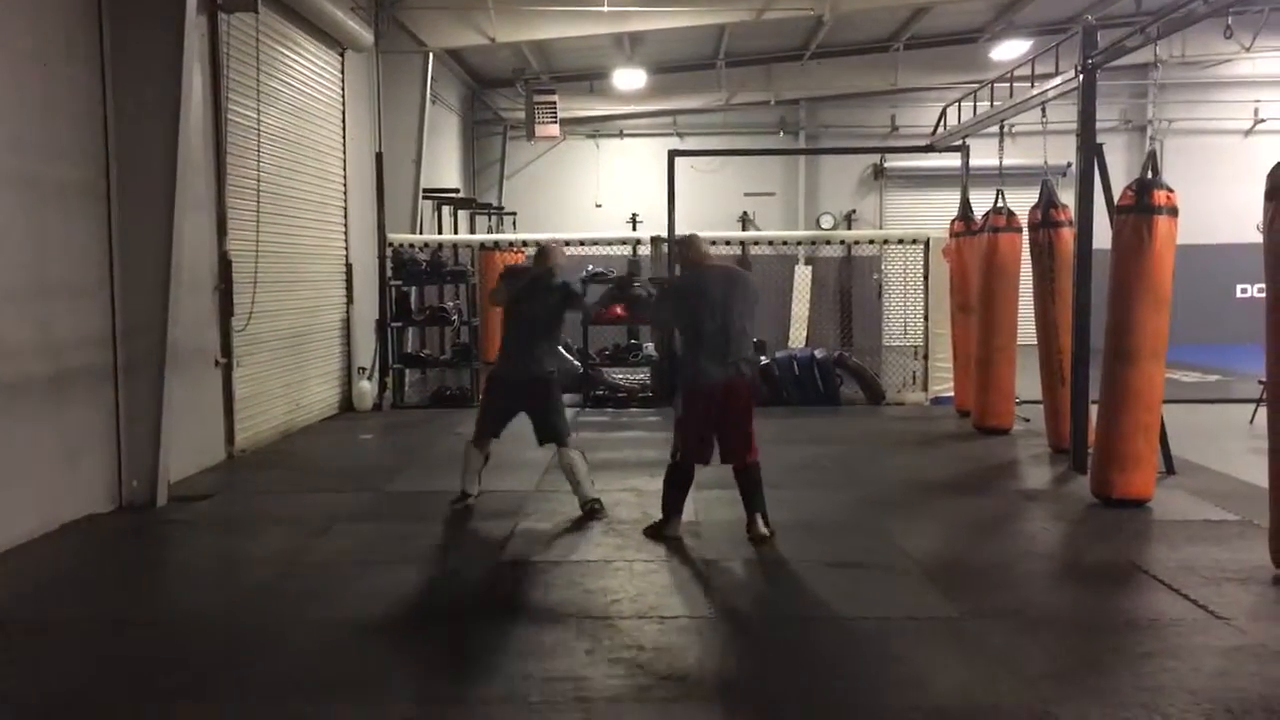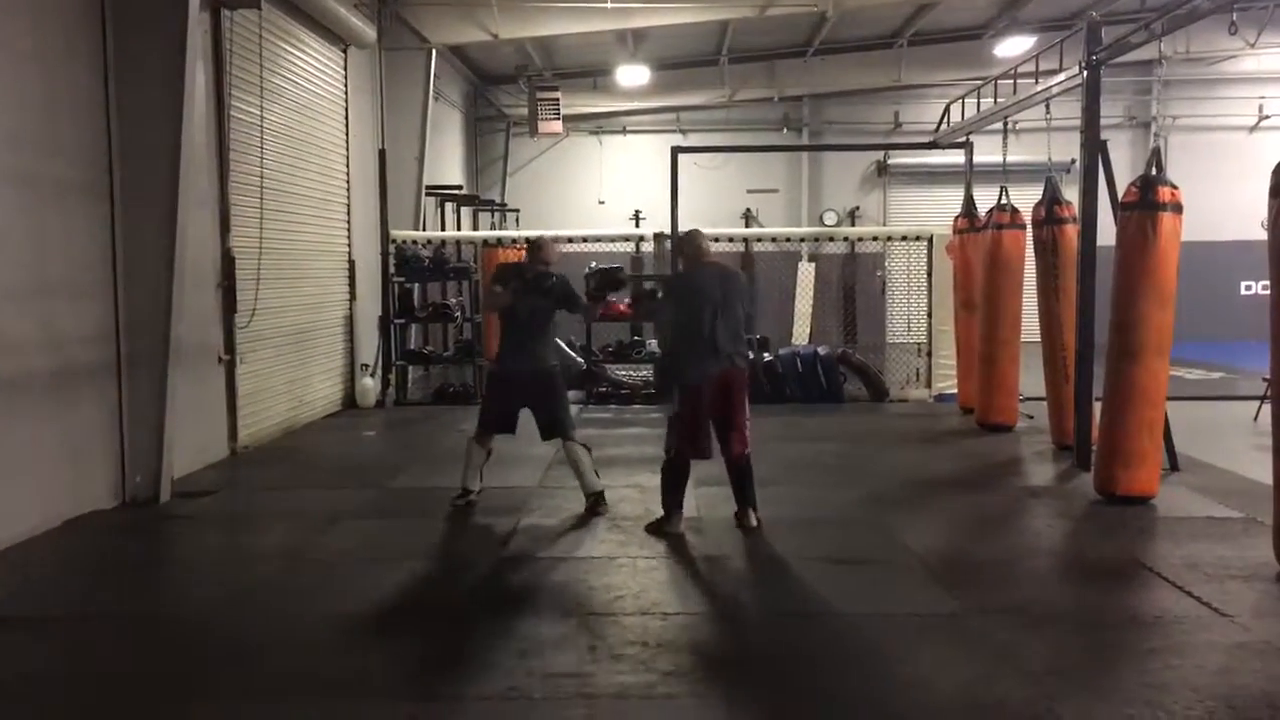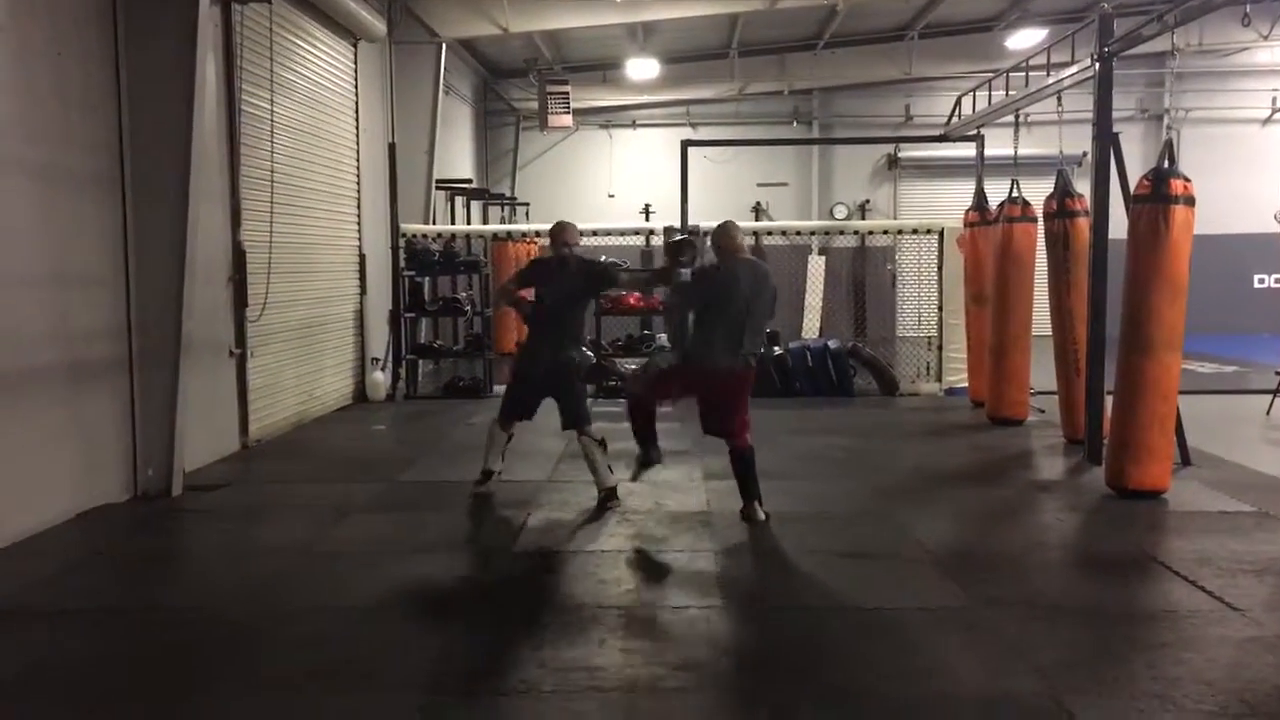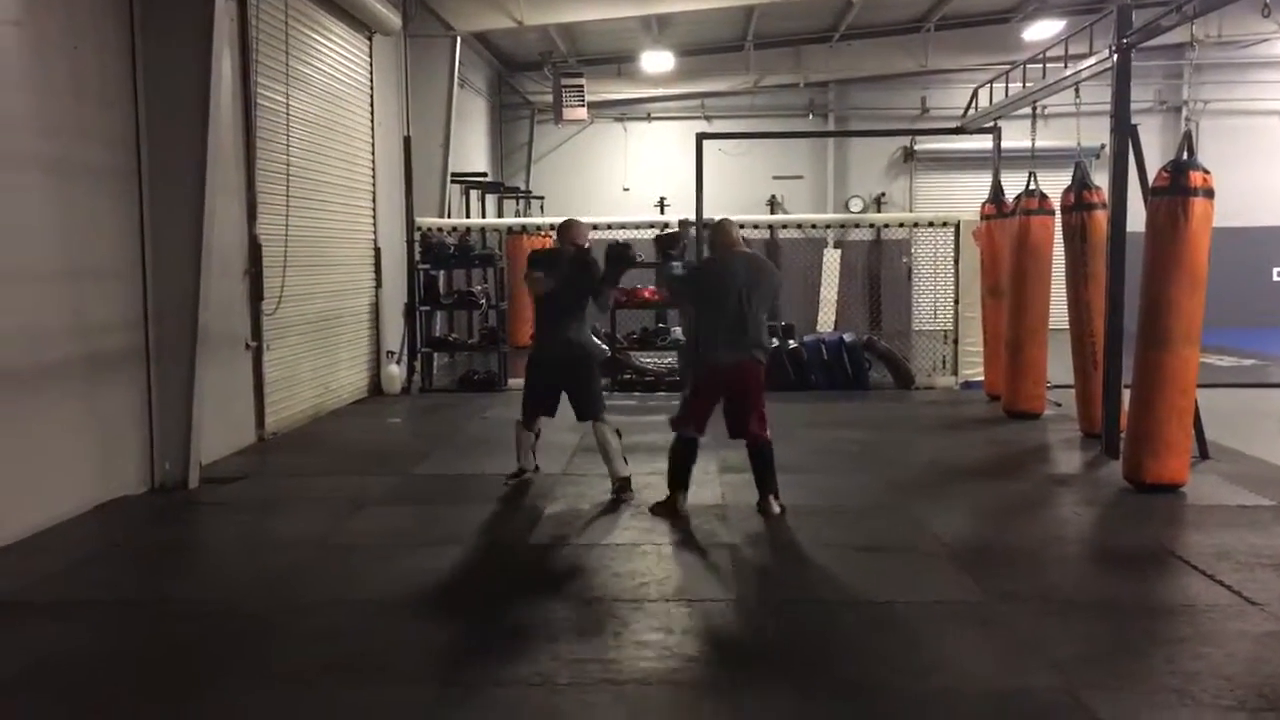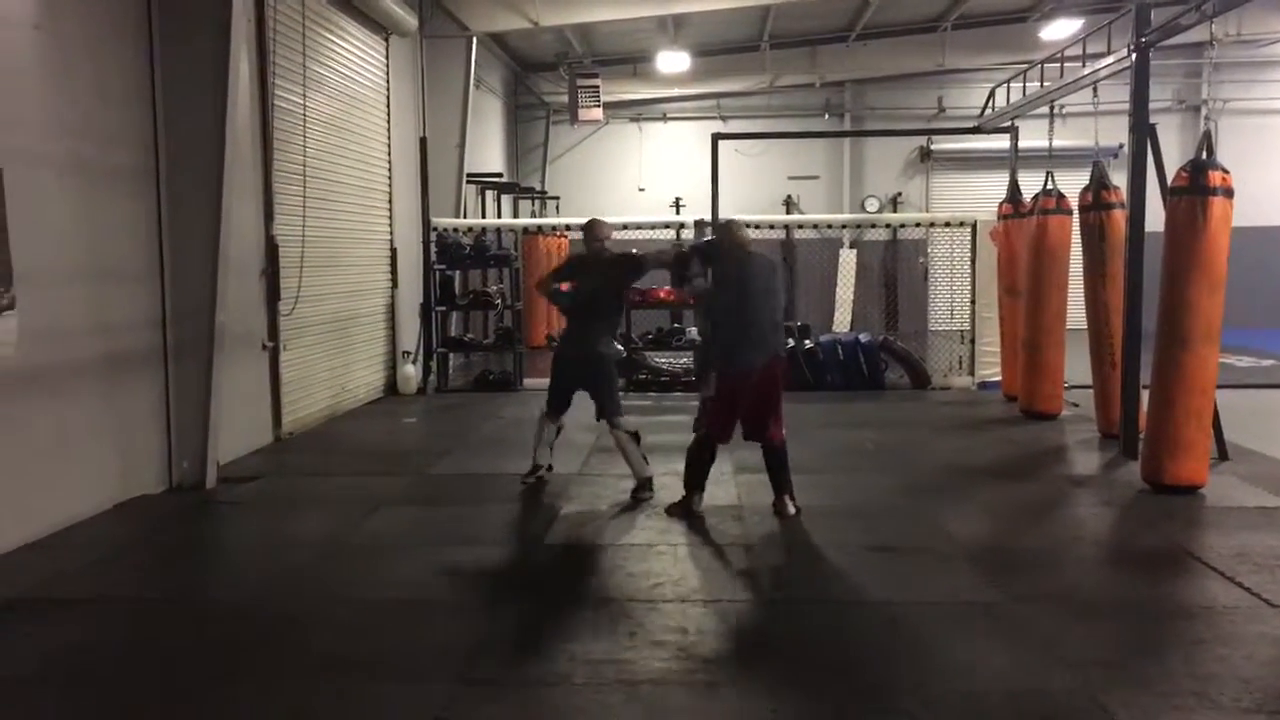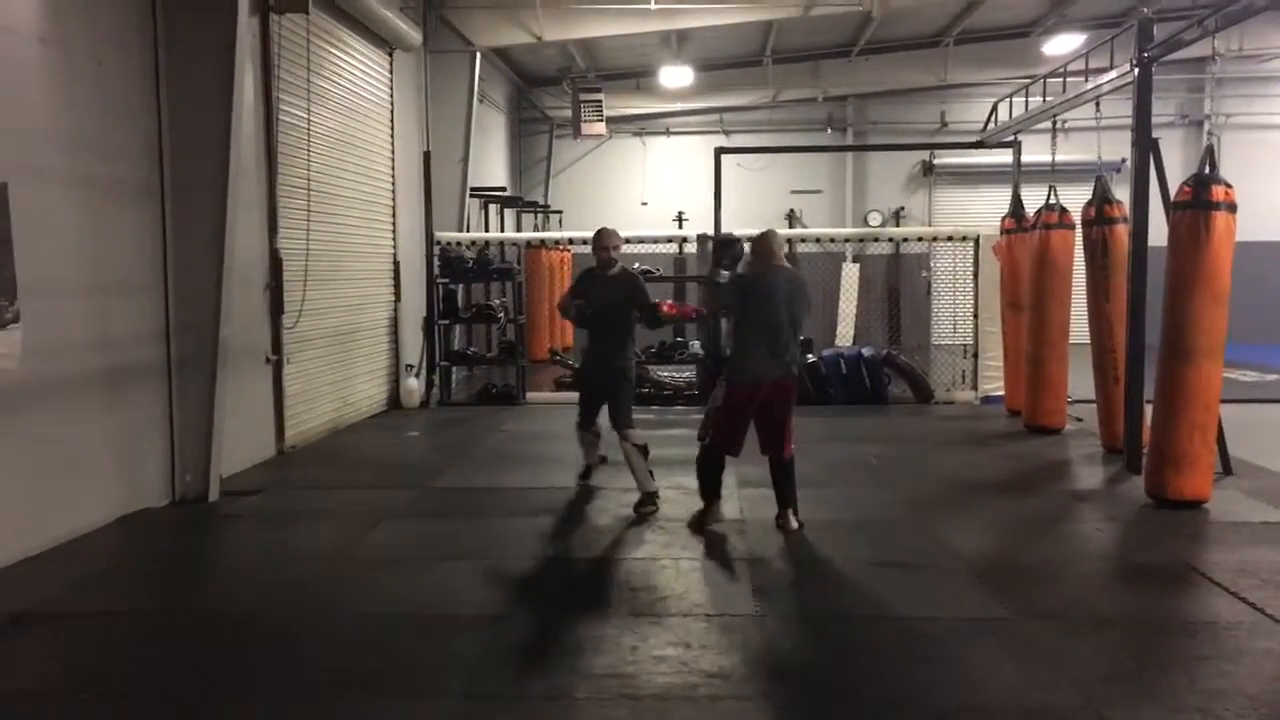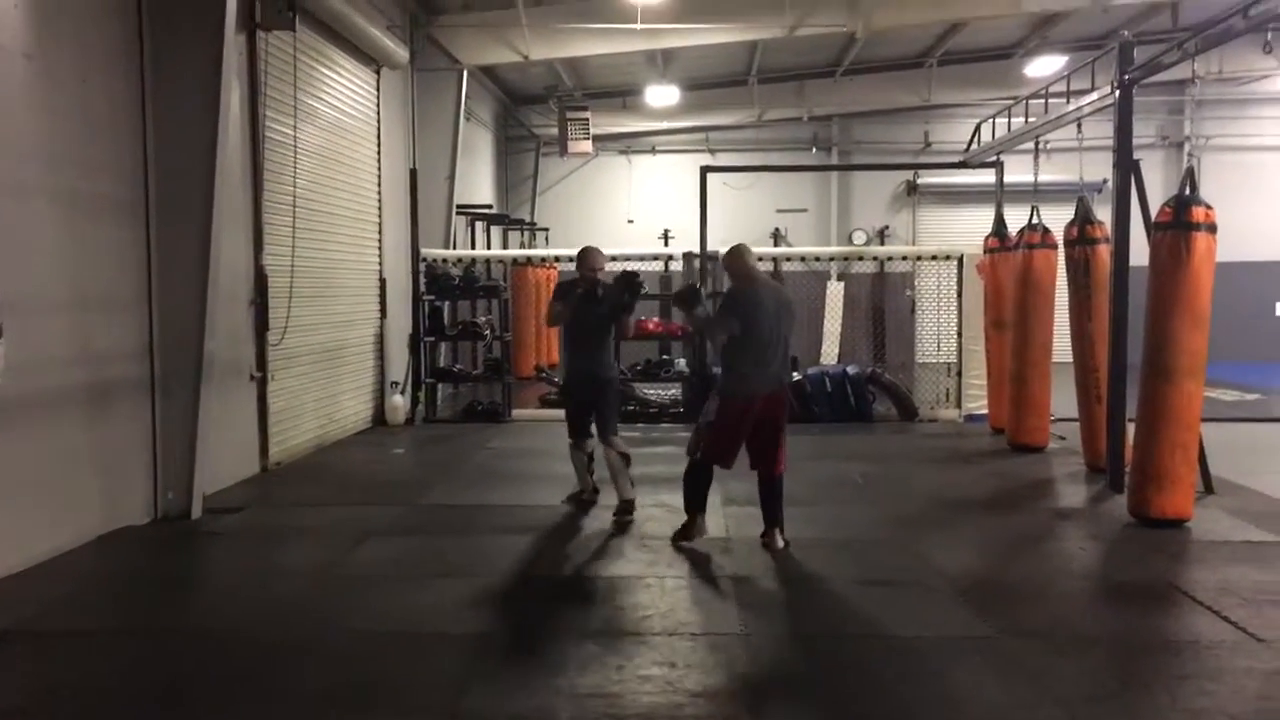
dt=0.3s
person 1, frame 1
left shoulder: (687, 283)
right shoulder: (743, 280)
left elbow: (660, 317)
left hip: (701, 378)
right hip: (740, 375)
left knee: (684, 454)
right knee: (745, 453)
left ankle: (671, 520)
right ankle: (758, 520)
person 1, frame 2
left shoulder: (682, 282)
right shoulder: (737, 279)
left elbow: (666, 323)
left hip: (694, 373)
right hip: (734, 369)
left knee: (680, 449)
right knee: (738, 444)
left ankle: (672, 516)
right ankle: (748, 511)
person 1, frame 3
left shoulder: (717, 273)
right shoulder: (766, 277)
left elbow: (679, 301)
left wrist: (682, 276)
left hip: (702, 362)
right hip: (741, 366)
left knee: (641, 391)
right knee: (739, 437)
left ankle: (649, 451)
right ankle: (753, 505)
person 1, frame 4
left shoulder: (709, 268)
right shoulder: (769, 270)
left elbow: (678, 293)
left wrist: (670, 264)
left hip: (711, 360)
right hip: (751, 359)
left knee: (687, 430)
right knee: (757, 432)
left ankle: (677, 497)
right ankle: (770, 498)
person 1, frame 5
left shoulder: (730, 267)
right shoulder: (770, 266)
left elbow: (709, 305)
left wrist: (694, 275)
left hip: (734, 362)
right hip: (771, 359)
left knee: (708, 432)
right knee: (772, 433)
left ankle: (693, 498)
right ankle: (785, 499)
person 1, frame 6
left shoulder: (752, 279)
right shoulder: (799, 284)
left elbow: (720, 303)
left wrist: (724, 277)
left hip: (745, 373)
right hip: (783, 374)
left knee: (714, 441)
right knee: (780, 447)
left ankle: (712, 506)
right ankle: (788, 513)
person 1, frame 7
left shoulder: (740, 294)
right shoulder: (781, 296)
left elbow: (716, 335)
left wrist: (694, 312)
left hip: (739, 388)
right hip: (775, 389)
left knee: (702, 455)
right knee: (770, 464)
left ankle: (696, 520)
right ankle: (774, 532)
person 2, frame 1
left shoulder: (562, 288)
right shoulder: (515, 276)
left elbow: (588, 306)
right elbow: (495, 298)
right wrist: (526, 286)
left hip: (542, 375)
right hip: (507, 372)
left knee: (563, 440)
right knee: (481, 436)
left ankle: (589, 499)
right ankle: (469, 491)
person 2, frame 2
left shoulder: (557, 283)
right shoulder: (508, 275)
left elbow: (586, 309)
right elbow: (489, 304)
right wrist: (523, 288)
left hip: (543, 369)
right hip: (506, 369)
left knee: (567, 434)
right knee: (484, 433)
left ankle: (595, 492)
right ankle: (470, 488)
person 2, frame 3
left shoulder: (589, 269)
right shoulder: (539, 266)
left elbow: (628, 280)
right elbow: (501, 294)
right wrist: (519, 303)
left hip: (566, 361)
right hip: (533, 357)
left knee: (584, 427)
right knee: (506, 418)
left ankle: (608, 487)
right ankle: (490, 470)
person 2, frame 4
left shoulder: (589, 265)
right shoulder: (540, 259)
left elbow: (604, 303)
right elbow: (535, 289)
left wrist: (614, 273)
right wrist: (568, 271)
left hip: (579, 350)
right hip: (545, 351)
left knee: (597, 416)
right knee: (529, 415)
left ankle: (621, 478)
right ankle: (527, 465)
person 2, frame 5
left shoulder: (620, 262)
right shoulder: (576, 263)
left elbow: (656, 258)
right elbow: (542, 284)
right wrist: (560, 297)
left hip: (600, 352)
right hip: (570, 349)
left knee: (614, 418)
right knee: (552, 411)
left ankle: (644, 477)
right ankle: (541, 463)
person 2, frame 6
left shoulder: (631, 280)
right shoulder: (586, 278)
left elbow: (647, 316)
right elbow: (564, 306)
left wrist: (650, 315)
right wrist: (576, 311)
left hip: (620, 363)
right hip: (592, 360)
left knee: (624, 428)
right knee: (585, 421)
left ankle: (649, 491)
right ankle: (592, 461)
person 2, frame 7
left shoulder: (612, 292)
right shoulder: (566, 290)
left elbow: (625, 332)
right elbow: (552, 319)
left wrist: (628, 305)
right wrist: (580, 301)
left hip: (604, 374)
right hip: (574, 374)
left knee: (609, 437)
right knee: (578, 438)
left ankle: (626, 499)
right ankle: (587, 489)
